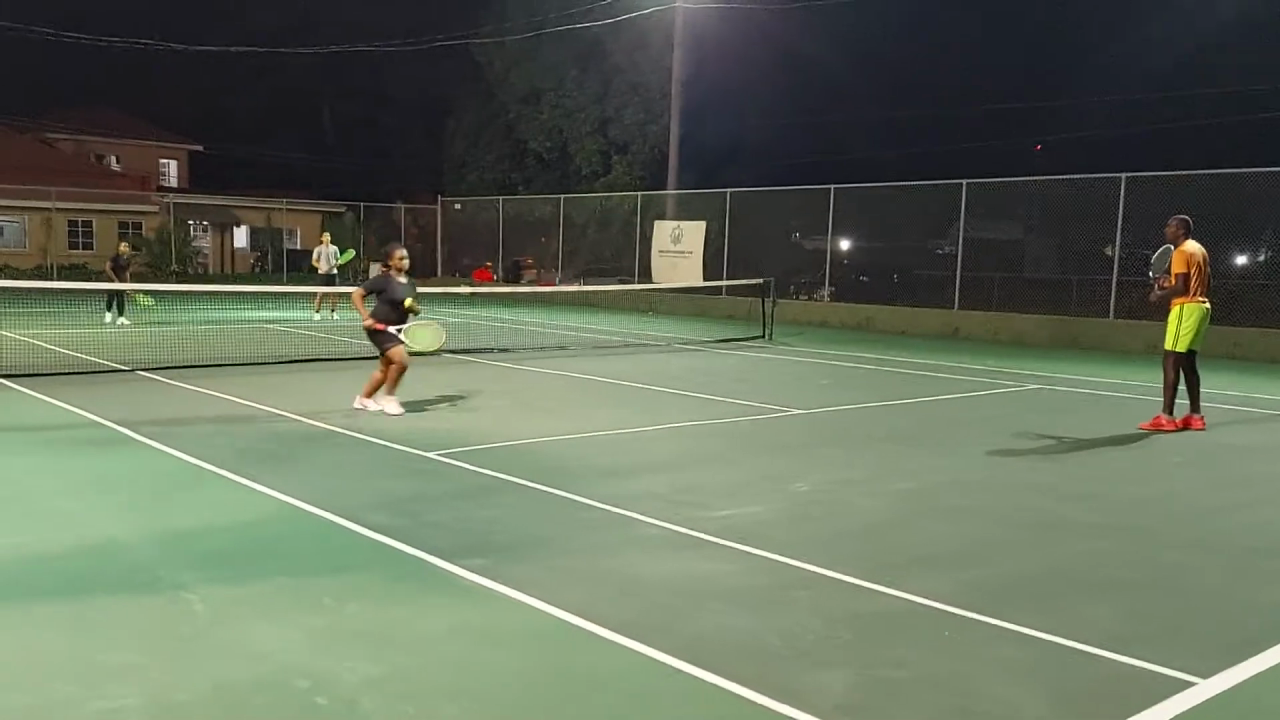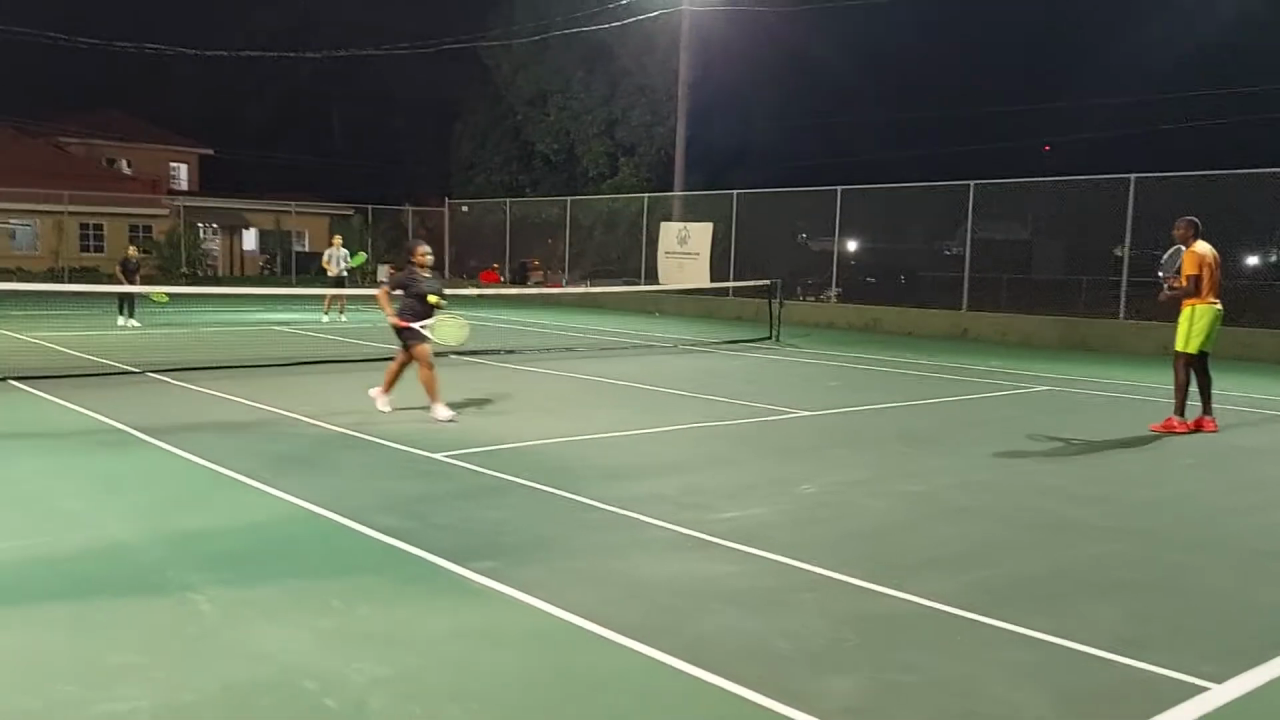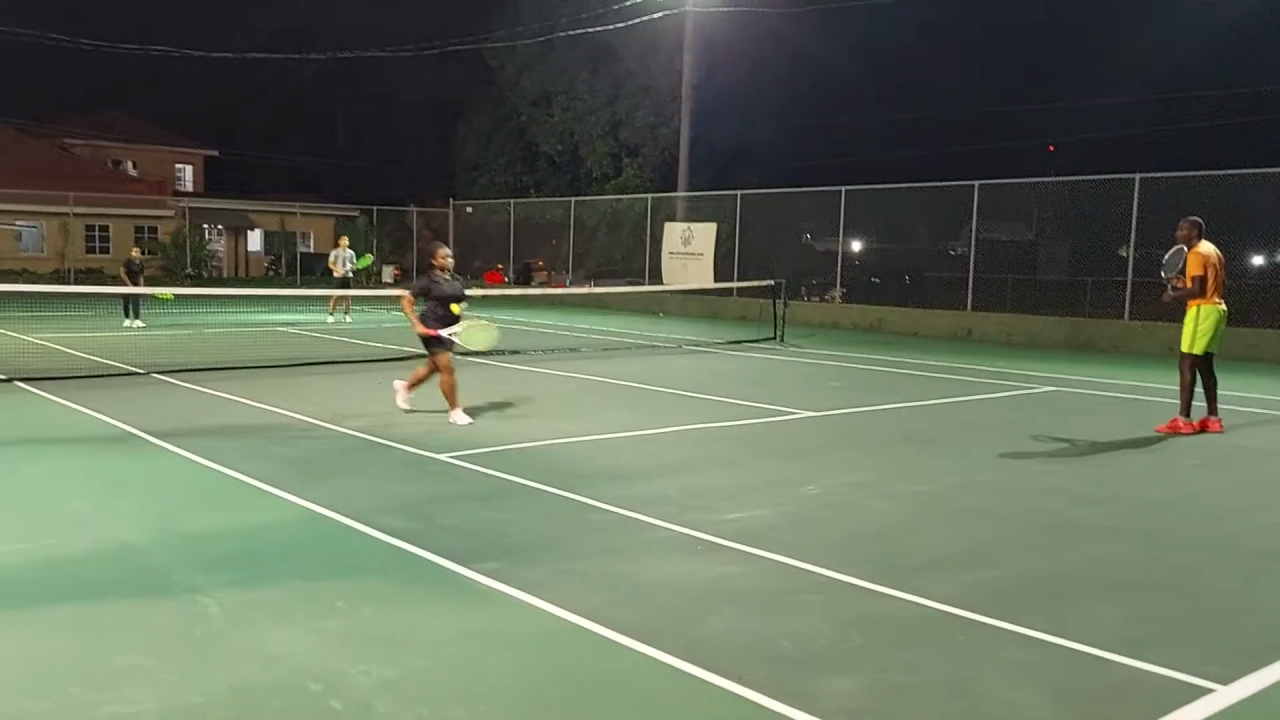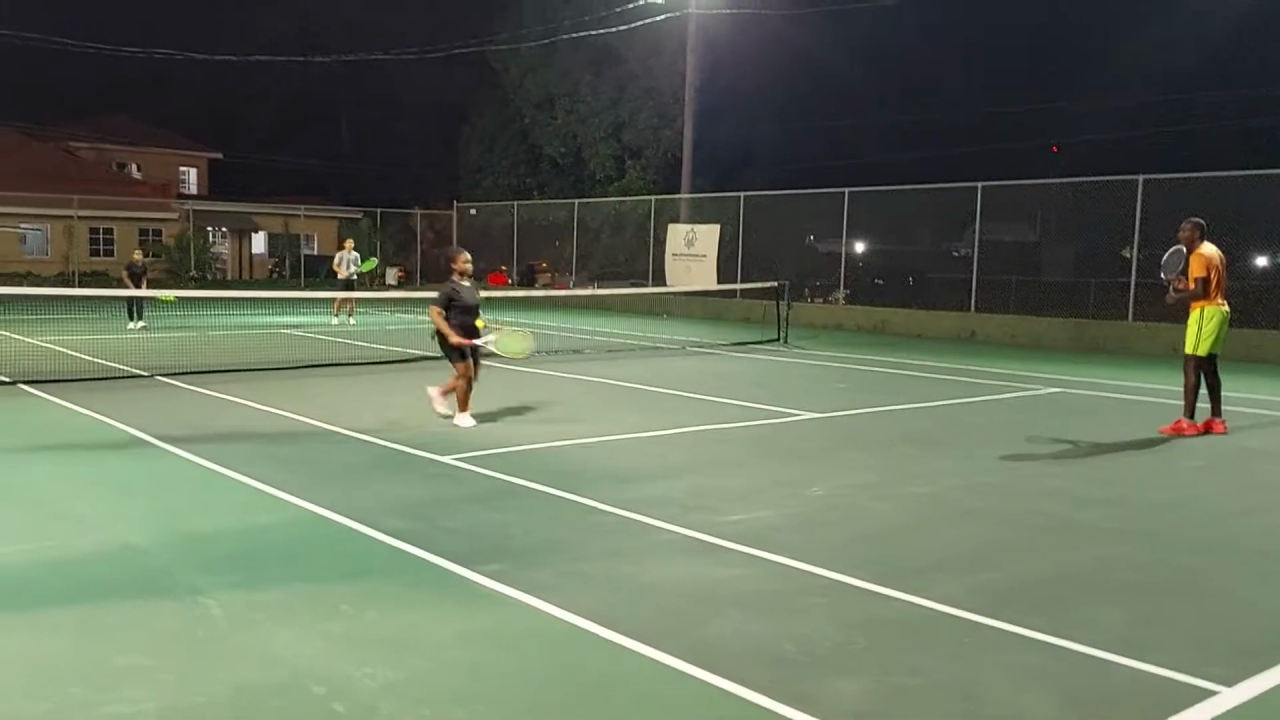
dt=0.1s
person 1, frame 1
left shoulder: (1181, 251)
right shoulder: (1199, 250)
left elbow: (1181, 287)
left wrist: (1160, 295)
right wrist: (1170, 284)
left hip: (1186, 309)
right hip: (1200, 307)
left knee: (1170, 361)
right knee: (1188, 362)
left ankle: (1167, 417)
right ankle: (1195, 416)
person 1, frame 2
left shoulder: (1192, 253)
right shoulder: (1210, 251)
left elbow: (1192, 289)
left wrist: (1170, 295)
right wrist: (1181, 285)
left hip: (1197, 310)
right hip: (1211, 308)
left knee: (1181, 362)
right knee: (1200, 363)
left ankle: (1178, 419)
right ankle: (1207, 418)
person 1, frame 3
left shoulder: (1196, 253)
right shoulder: (1213, 250)
left elbow: (1197, 289)
left wrist: (1174, 296)
right wrist: (1185, 285)
left hip: (1202, 311)
right hip: (1216, 309)
left knee: (1187, 363)
right knee: (1205, 364)
left ankle: (1184, 420)
right ankle: (1212, 419)
person 1, frame 4
left shoulder: (1199, 255)
right shoulder: (1215, 252)
left elbow: (1200, 291)
left wrist: (1177, 297)
right wrist: (1187, 286)
left hip: (1205, 312)
right hip: (1219, 310)
left knee: (1191, 365)
right knee: (1209, 365)
left ankle: (1188, 421)
right ankle: (1216, 420)
person 2, frame 1
left shoulder: (410, 283)
right shoulder: (381, 280)
left elbow: (415, 310)
right elbow: (357, 295)
left wrist: (413, 307)
right wrist: (366, 317)
left hip: (396, 328)
right hip: (379, 327)
left knee: (386, 367)
right knee: (402, 361)
left ankle: (364, 398)
right ankle: (388, 396)
person 2, frame 2
left shoulder: (435, 278)
right shoulder: (406, 275)
left elbow: (442, 303)
right elbow: (382, 292)
left wrist: (438, 302)
right wrist: (390, 315)
right hip: (407, 323)
left knee: (402, 361)
right knee: (427, 361)
left ankle: (381, 392)
right ankle: (436, 405)
person 2, frame 3
left shoulder: (457, 280)
right shoulder: (427, 280)
left elbow: (462, 303)
right elbow: (406, 301)
left wrist: (460, 309)
right wrist: (416, 324)
left hip: (448, 330)
right hip: (431, 330)
left knee: (432, 366)
right knee: (448, 368)
left ankle: (404, 387)
right ankle: (455, 411)
person 2, frame 4
left shoulder: (472, 285)
right shoulder: (449, 288)
right elbow: (435, 314)
left wrist: (479, 320)
right wrist: (451, 335)
left hip: (470, 336)
right hip: (454, 338)
left knee: (471, 376)
right knee: (466, 375)
left ankle: (439, 393)
right ankle: (462, 414)
